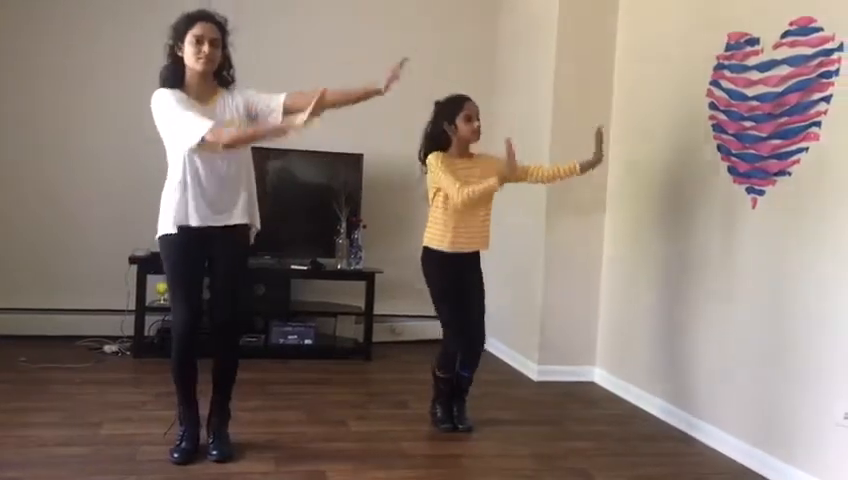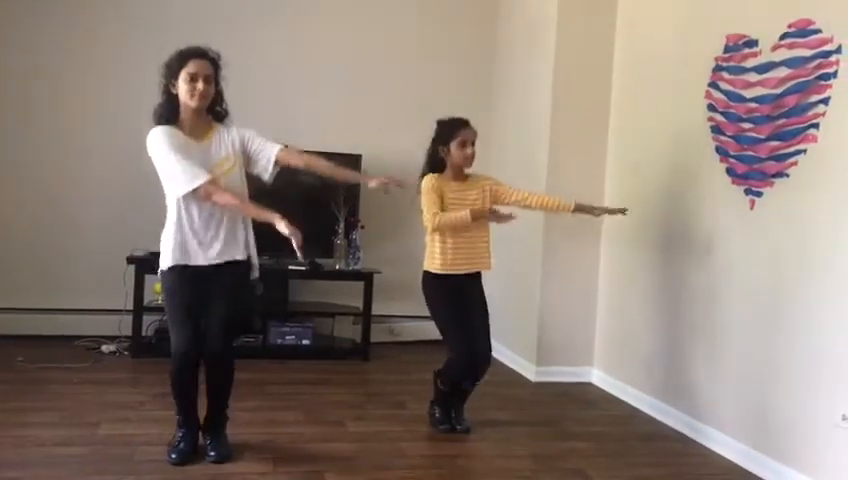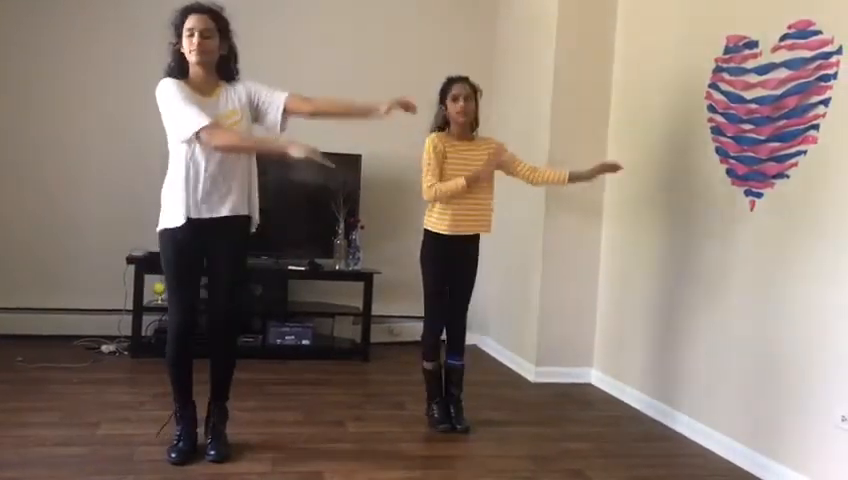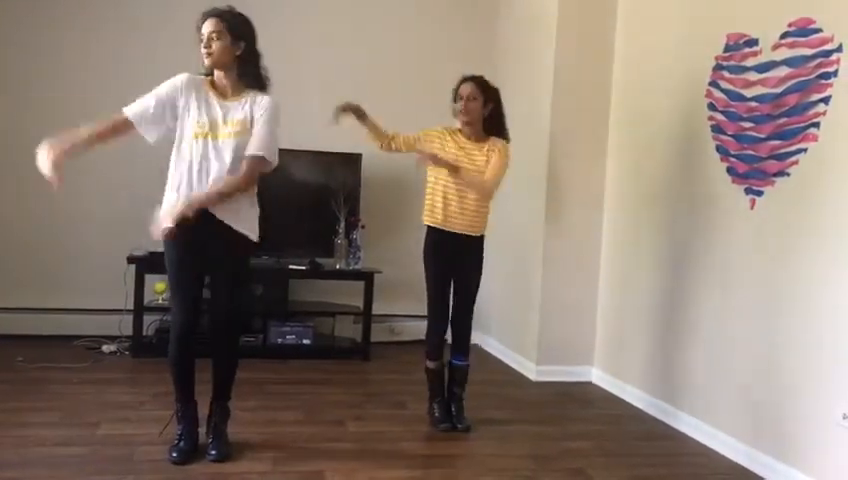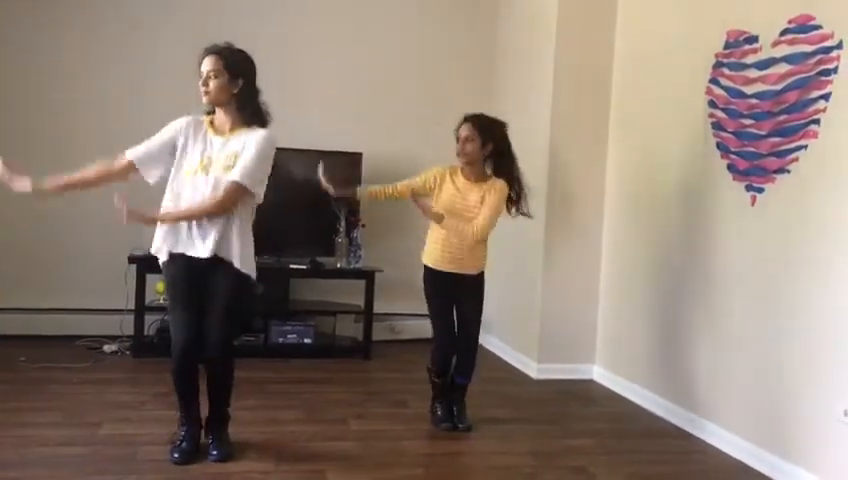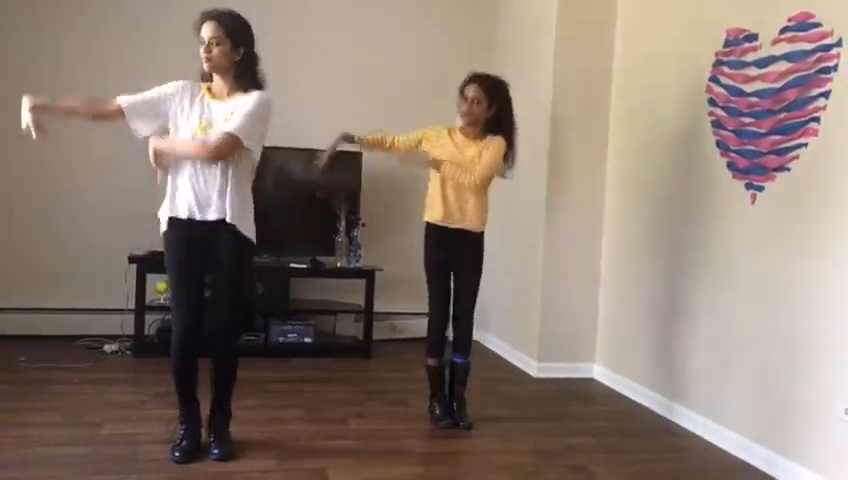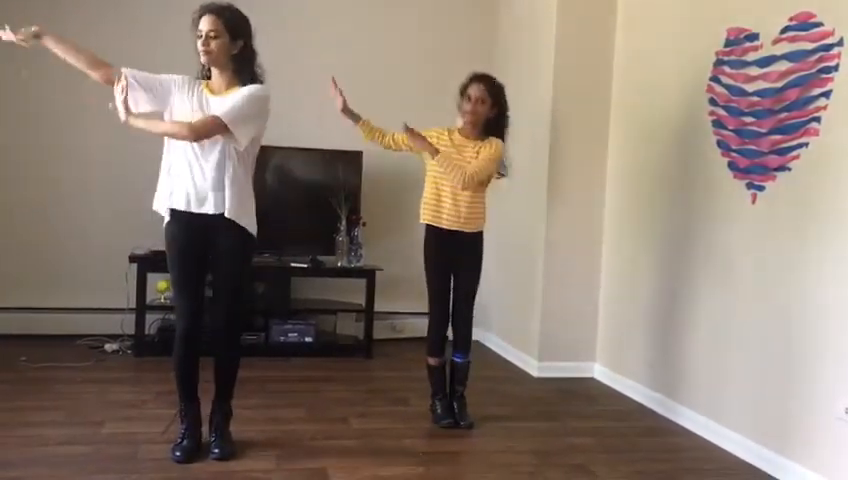
dt=0.4s
person 1, frame 1
left shoulder: (241, 99)
right shoulder: (166, 99)
left elbow: (309, 99)
right elbow: (222, 138)
left wrist: (376, 89)
right wrist: (291, 124)
left hip: (231, 225)
right hip: (183, 225)
left knee: (226, 325)
right knee: (186, 325)
left ankle: (218, 424)
right ankle: (188, 424)
person 1, frame 2
left shoulder: (235, 136)
right shoulder: (161, 139)
left elbow: (296, 158)
right elbow: (212, 193)
left wrist: (363, 180)
right wrist: (274, 219)
left hip: (231, 260)
right hip: (183, 260)
left knee: (218, 347)
right knee: (186, 348)
left ankle: (215, 427)
right ankle: (186, 428)
person 1, frame 3
left shoulder: (244, 92)
right shoulder: (170, 90)
left elbow: (306, 105)
right elbow: (215, 138)
left wrist: (376, 108)
right wrist: (287, 148)
left hip: (229, 220)
right hip: (182, 220)
left knee: (224, 322)
right knee: (181, 324)
left ankle: (216, 423)
right ankle: (184, 425)
person 1, frame 4
left shoulder: (263, 104)
right shoulder: (183, 90)
left elbow: (248, 174)
right elbow: (122, 121)
left wrist: (192, 204)
right wrist: (61, 144)
left hip: (232, 228)
right hip: (182, 225)
left knee: (226, 328)
right knee: (184, 325)
left ankle: (218, 424)
right ankle: (187, 424)
person 1, frame 5
left shoulder: (259, 139)
right shoulder: (186, 130)
left elbow: (221, 204)
right elbow: (119, 167)
left wrist: (153, 217)
right wrist: (42, 185)
left hip: (229, 259)
right hip: (182, 254)
left knee: (216, 346)
right knee: (185, 343)
left ankle: (217, 427)
right ankle: (188, 427)
person 1, frame 6
left shoulder: (256, 102)
right shoulder: (181, 94)
left elbow: (214, 150)
right elbow: (107, 109)
left wrist: (162, 143)
right wrist: (45, 105)
left hip: (230, 228)
right hip: (182, 223)
left knee: (222, 329)
right knee: (184, 327)
left ankle: (219, 423)
right ankle: (188, 423)
person 1, frame 7
left shoulder: (253, 96)
right shoulder: (179, 88)
left elbow: (196, 130)
right elbow: (104, 73)
left wrist: (133, 119)
left hip: (230, 221)
right hip: (183, 217)
left knee: (226, 323)
right knee: (187, 322)
left ankle: (220, 423)
right ankle: (189, 423)
person 2, frame 1
left shoulder: (487, 164)
right shoulder: (436, 160)
left elbow: (538, 173)
right elbow: (460, 198)
left wrist: (588, 164)
right wrist: (502, 177)
left hip: (469, 259)
right hip: (439, 257)
left knee: (475, 337)
right knee: (455, 335)
left ankle: (458, 402)
right ankle: (440, 402)
person 2, frame 2
left shoulder: (485, 185)
right shoulder: (432, 182)
left elbow: (531, 199)
right elbow: (434, 222)
left wrist: (588, 209)
right wrist: (478, 214)
left hip: (471, 281)
right hip: (439, 280)
left knee: (482, 355)
right knee: (461, 352)
left ankle: (456, 405)
right ankle: (439, 403)
person 2, frame 3
left shoulder: (490, 147)
right shoulder: (436, 142)
left elbow: (533, 174)
right elbow: (430, 191)
left wrist: (586, 174)
right wrist: (472, 179)
left hip: (468, 243)
right hip: (437, 241)
left knee: (457, 323)
right knee: (434, 321)
left ankle: (454, 401)
right ankle: (434, 402)
person 2, frame 4
left shoulder: (498, 147)
right shoulder: (439, 136)
left elbow: (487, 186)
right elbow: (390, 141)
left wrist: (447, 164)
right wrist: (361, 116)
left hip: (472, 243)
right hip: (439, 238)
left knee: (463, 321)
right knee: (438, 319)
left ankle: (456, 401)
right ankle: (436, 400)
person 2, frame 5
left shoulder: (498, 187)
right shoulder: (441, 176)
left elbow: (477, 232)
right elbow: (393, 190)
left wrist: (436, 215)
right wrist: (345, 192)
left hip: (471, 277)
right hip: (437, 272)
left knee: (468, 346)
right knee: (445, 343)
left ankle: (457, 402)
right ankle: (439, 401)
person 2, frame 6
left shoulder: (495, 144)
right shoulder: (436, 135)
left elbow: (475, 179)
right elbow: (389, 142)
left wrist: (434, 162)
right wrist: (348, 139)
left hip: (472, 239)
right hip: (438, 234)
left knee: (464, 318)
right knee: (438, 316)
left ankle: (458, 396)
right ankle: (438, 397)
person 2, frame 7
left shoulder: (493, 147)
right shoulder: (435, 135)
left elbow: (466, 178)
right elbow: (385, 139)
left wrist: (431, 149)
right wrist: (349, 112)
left hip: (470, 239)
right hip: (437, 234)
left knee: (462, 318)
right knee: (439, 316)
left ankle: (458, 397)
right ankle: (438, 397)
